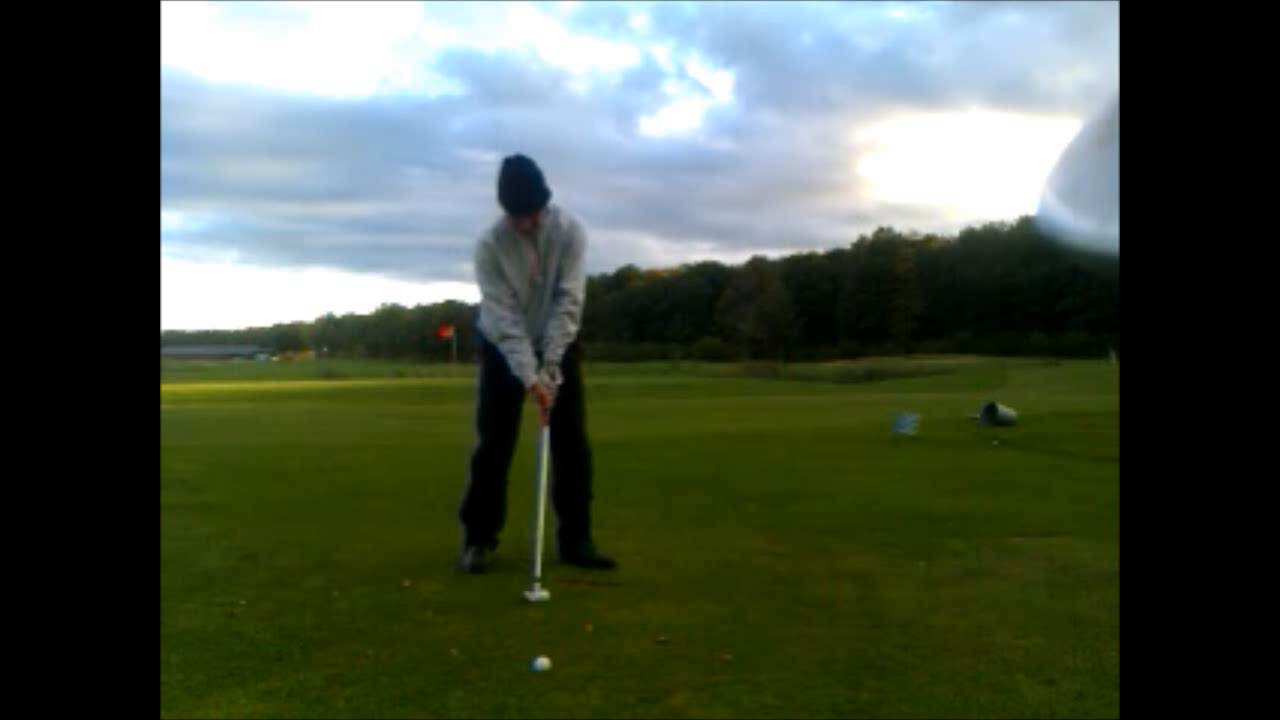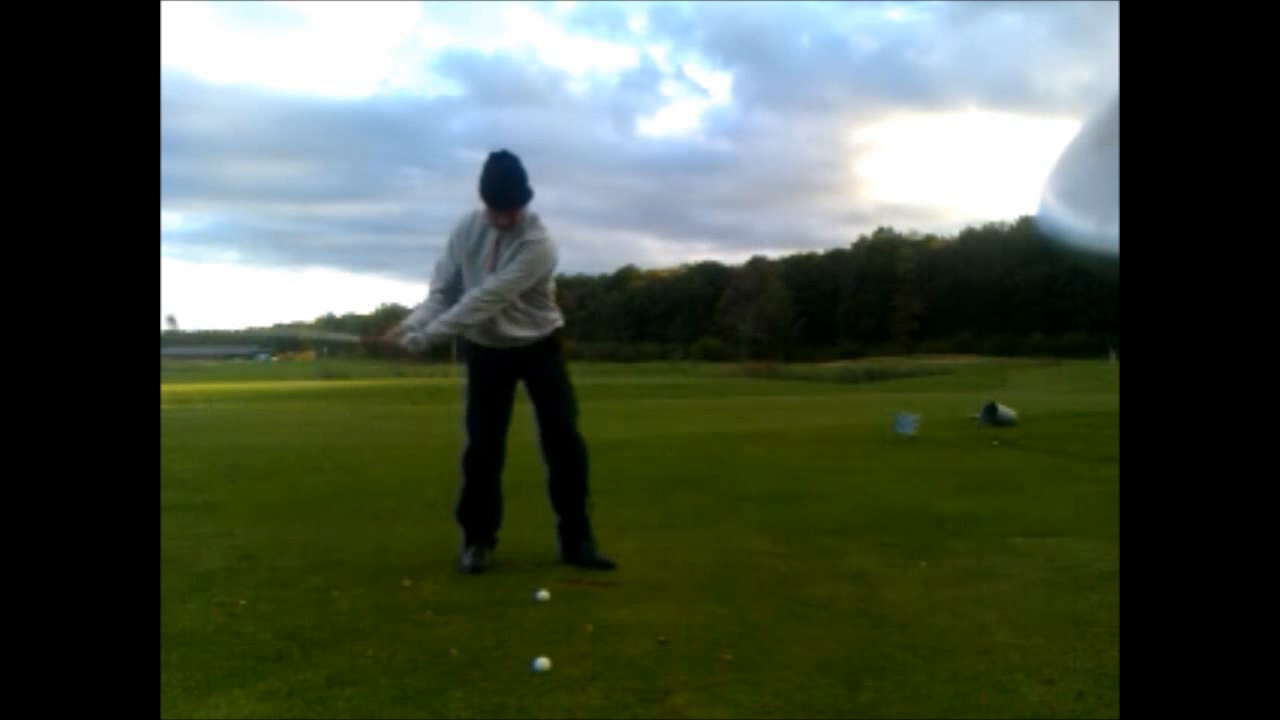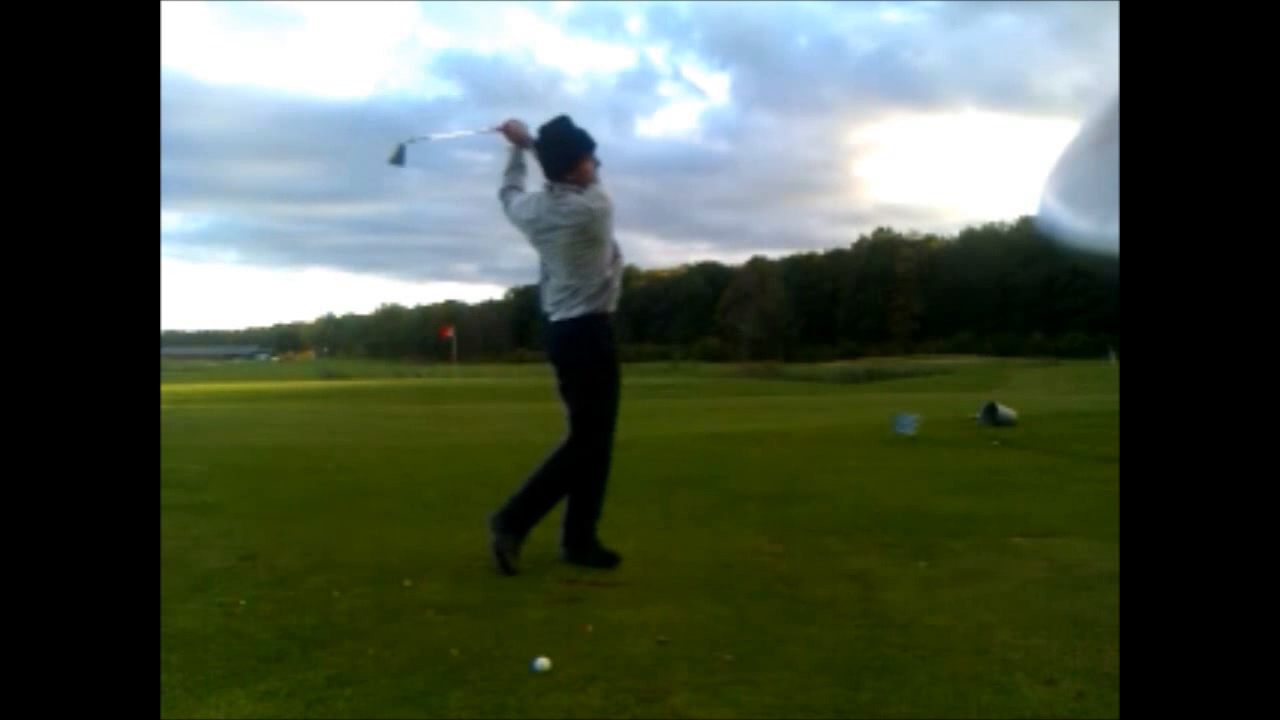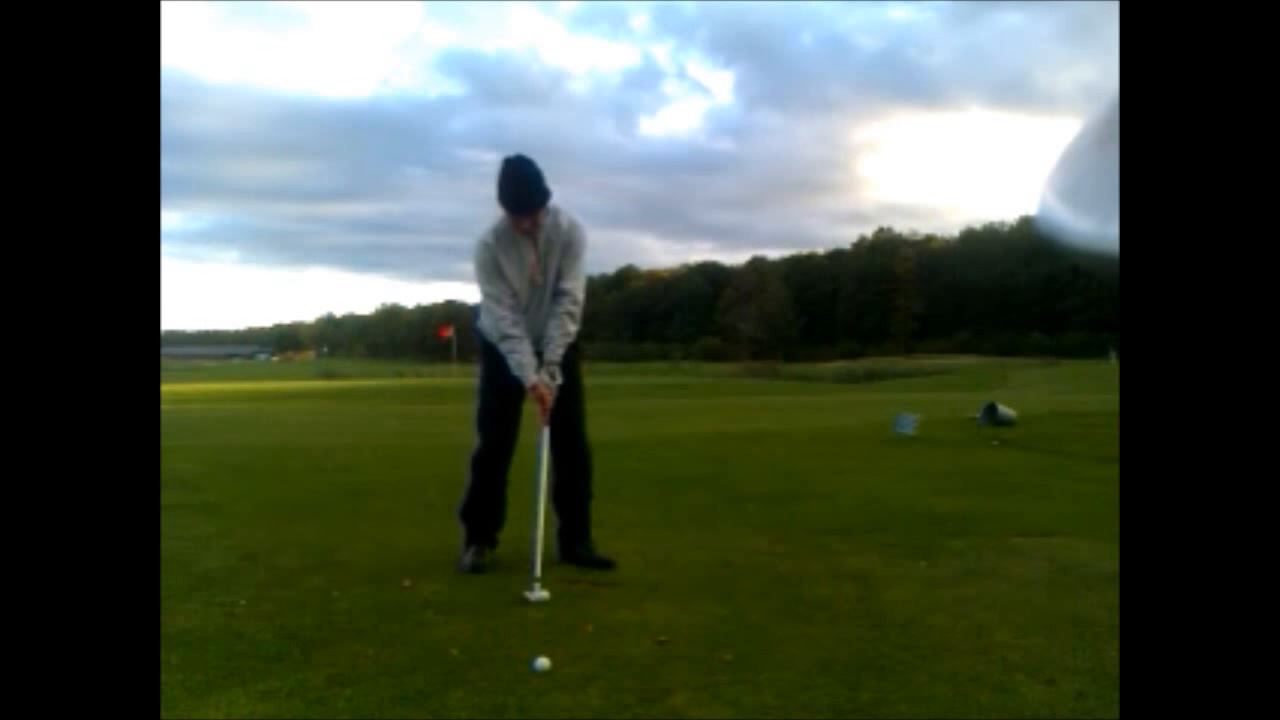
dt=1s
person 1, frame 1
left shoulder: (570, 231)
right shoulder: (489, 245)
left elbow: (568, 301)
right elbow: (504, 318)
left wrist: (551, 367)
right wrist: (530, 377)
left hip: (558, 345)
right hip: (503, 348)
left knee: (572, 443)
right knee: (494, 444)
left ankle: (575, 539)
right ankle: (479, 538)
person 1, frame 2
left shoulder: (539, 245)
right shoulder: (469, 226)
left elbow: (484, 299)
right elbow: (446, 285)
left wrist: (424, 337)
right wrist: (414, 323)
left hip: (539, 346)
right hip: (488, 350)
left knee: (564, 442)
right knee: (483, 446)
left ankle: (577, 538)
right ankle: (478, 538)
person 1, frame 3
left shoulder: (531, 208)
right shoulder: (594, 207)
left elbow: (509, 193)
right elbow: (583, 186)
left wrist: (520, 150)
right wrist: (531, 142)
left hip: (563, 330)
right hip: (589, 332)
left knee: (593, 438)
right knee: (587, 440)
left ankle: (580, 538)
right ankle: (512, 520)
person 1, frame 4
left shoulder: (569, 230)
right shoulder: (489, 245)
left elbow: (569, 301)
right elbow: (502, 317)
left wrist: (550, 369)
right wrist: (530, 377)
left hip: (558, 344)
right hip: (504, 348)
left knee: (572, 444)
right knee: (495, 443)
left ankle: (575, 539)
right ankle: (479, 537)
